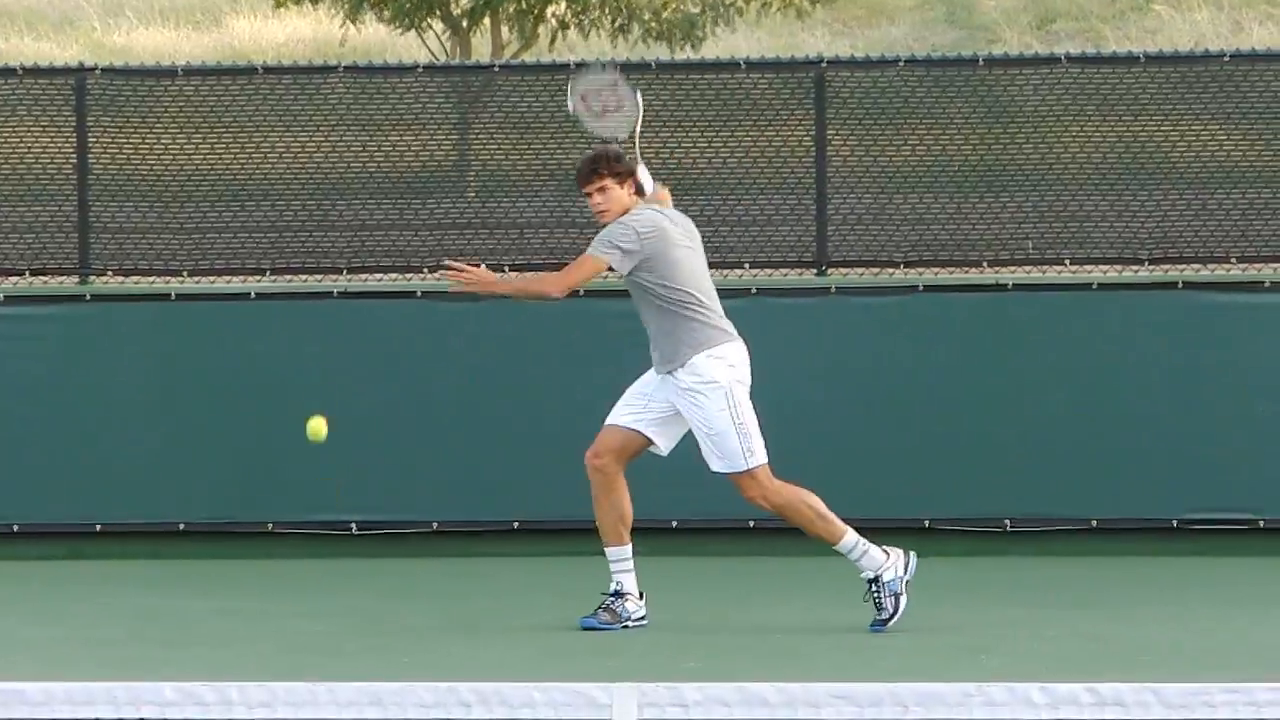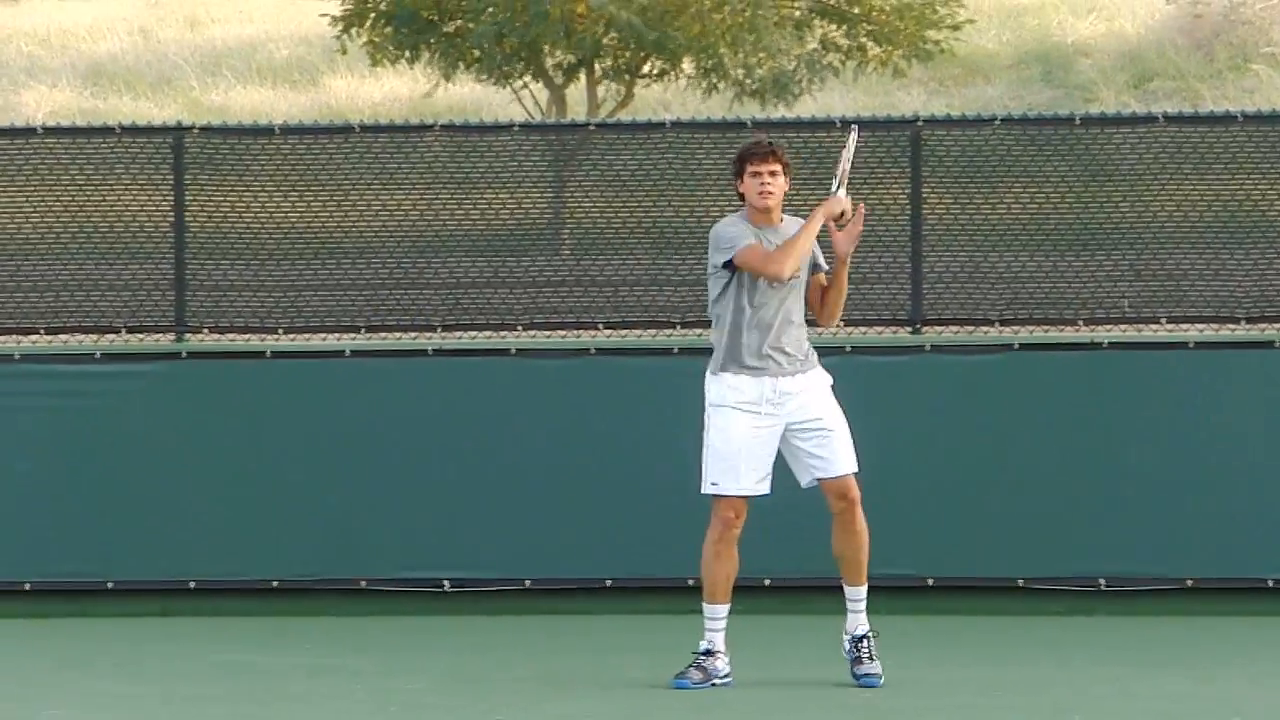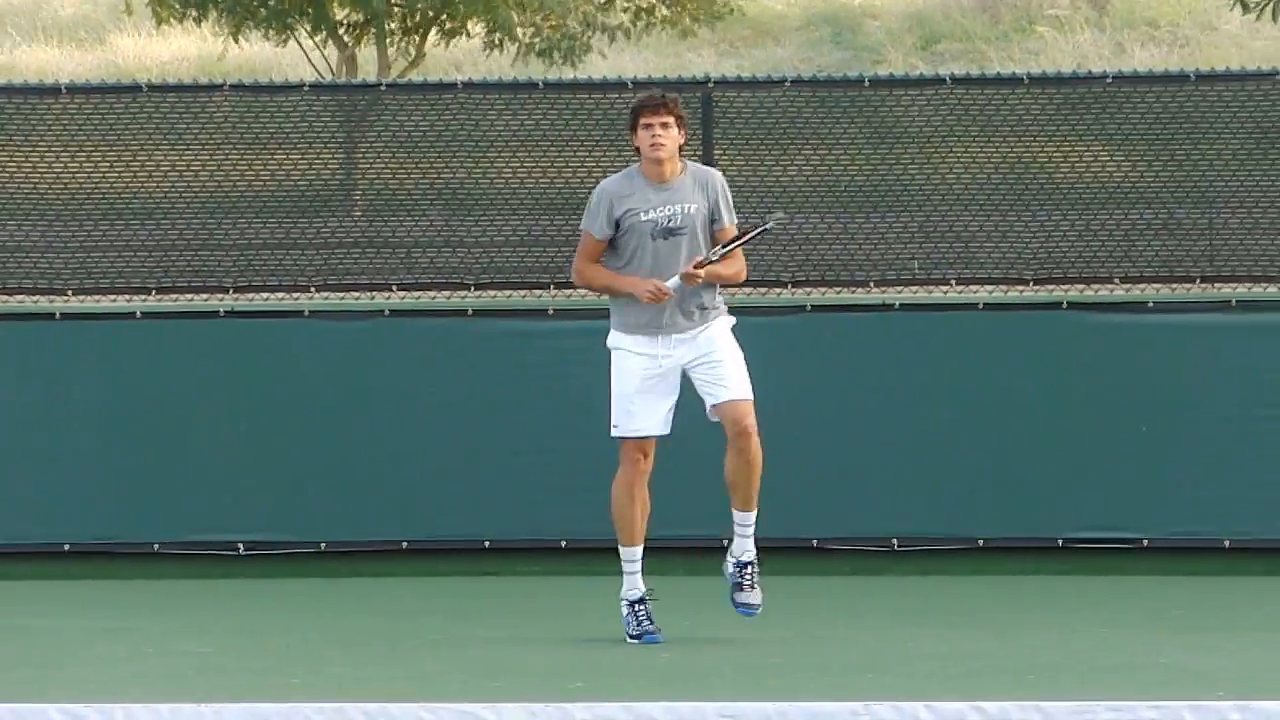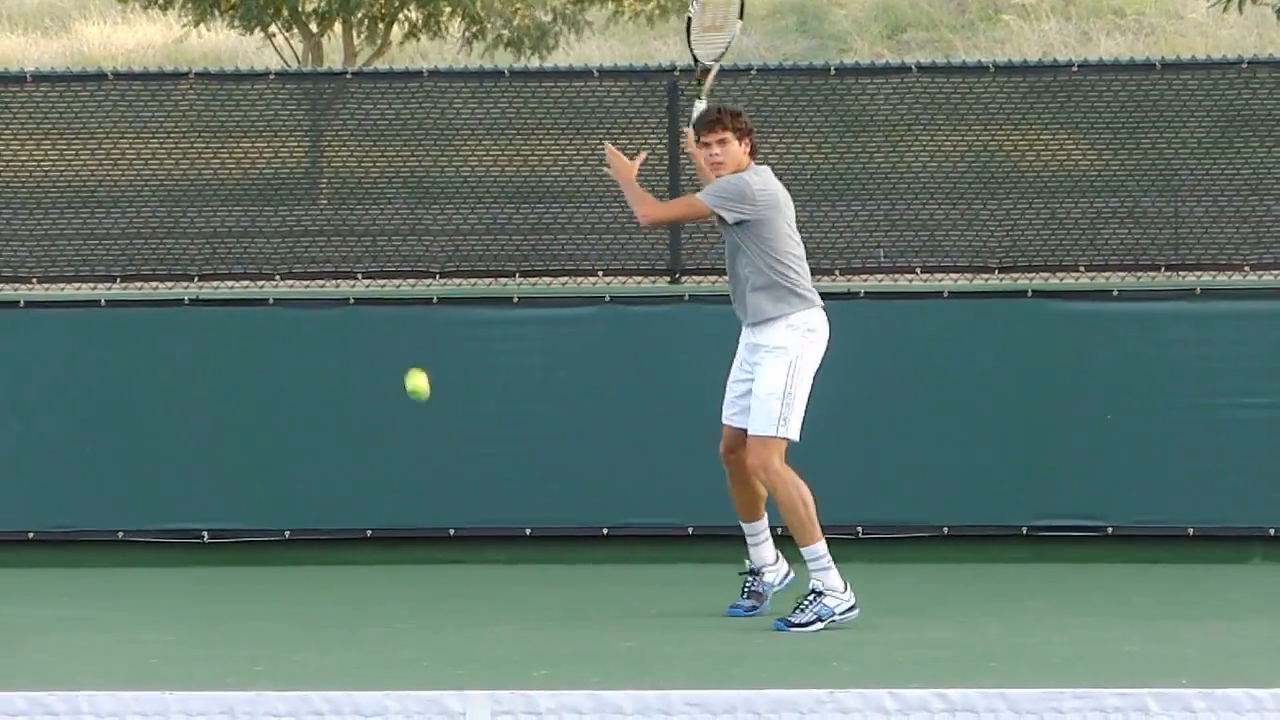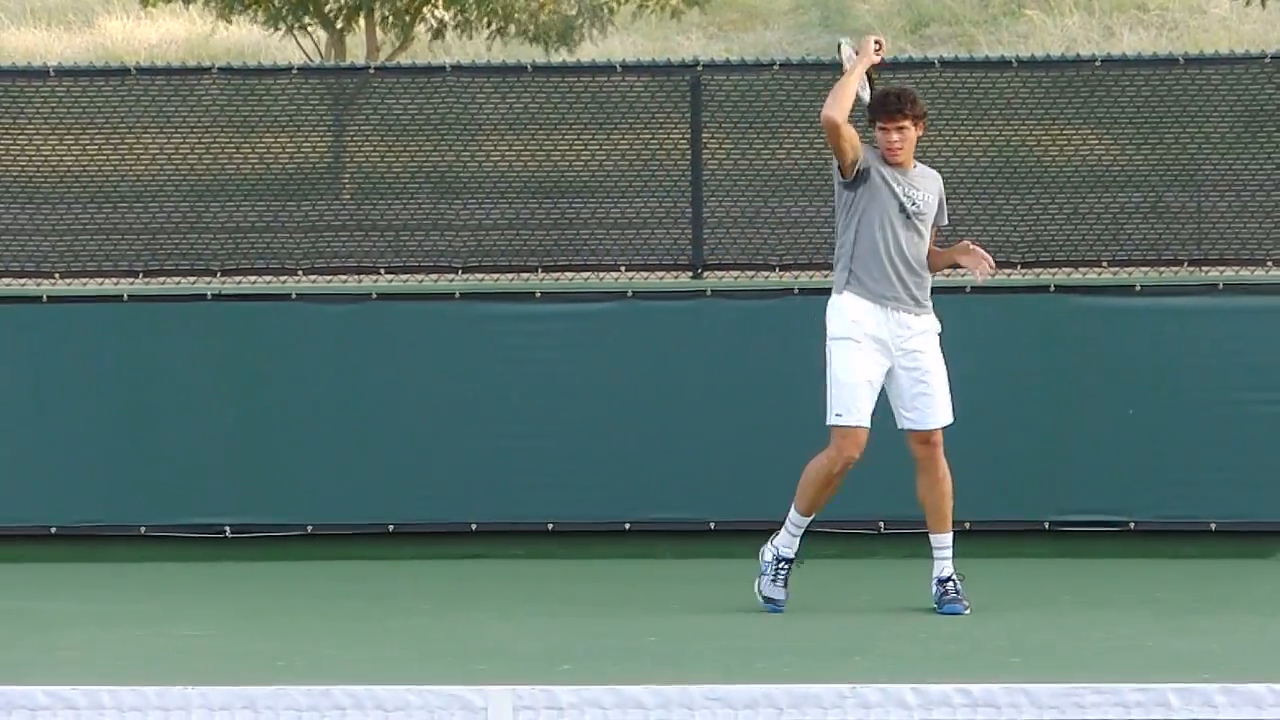
dt=1s
person 1, frame 1
left shoulder: (632, 227)
right shoulder: (670, 218)
left elbow: (560, 284)
left wrist: (493, 284)
right wrist: (650, 182)
left hip: (709, 367)
right hip: (672, 371)
left knee: (759, 489)
right knee: (601, 459)
left ankle: (881, 563)
right ankle: (625, 596)
person 1, frame 2
left shoulder: (801, 233)
right shoulder: (727, 232)
left elbow: (826, 316)
right elbow: (778, 270)
left wrist: (842, 255)
right wrist: (819, 217)
left hip: (804, 384)
right hip: (739, 390)
left knee: (846, 498)
right knee: (727, 518)
left ankle: (857, 632)
right ankle: (713, 652)
person 1, frame 3
left shoulder: (709, 182)
right shoulder: (612, 192)
left elbow: (737, 266)
right elbow: (583, 269)
left wrist: (708, 272)
right wrist: (633, 284)
left hip: (705, 329)
right hip: (638, 340)
left knee: (743, 427)
right knee: (635, 461)
left ankle: (743, 551)
right ankle: (633, 592)
person 1, frame 4
left shoulder: (747, 184)
right shoulder: (737, 186)
left elbow: (651, 215)
left wrist: (626, 177)
right wrist: (703, 170)
left hip: (790, 332)
right hip: (760, 334)
left knee: (764, 461)
right knee: (732, 450)
left ankle: (832, 590)
right ankle: (766, 564)
person 1, frame 5
left shoulder: (932, 182)
right shoulder: (859, 167)
right elbow: (831, 118)
left wrist: (957, 254)
right wrist: (860, 61)
left hip: (915, 324)
right hip: (857, 318)
left knee: (929, 447)
right knee: (846, 448)
left ankle: (944, 572)
right ankle: (782, 548)
